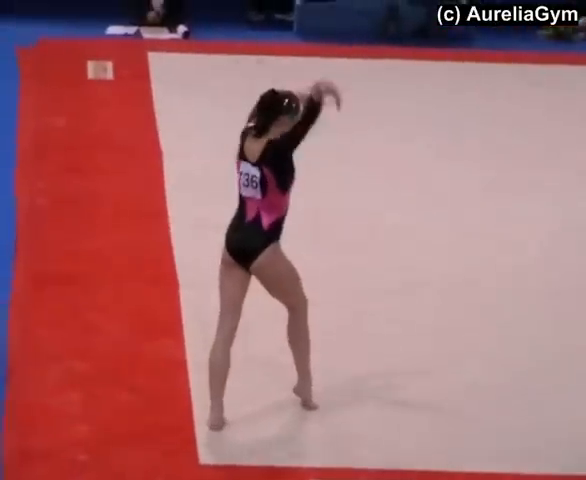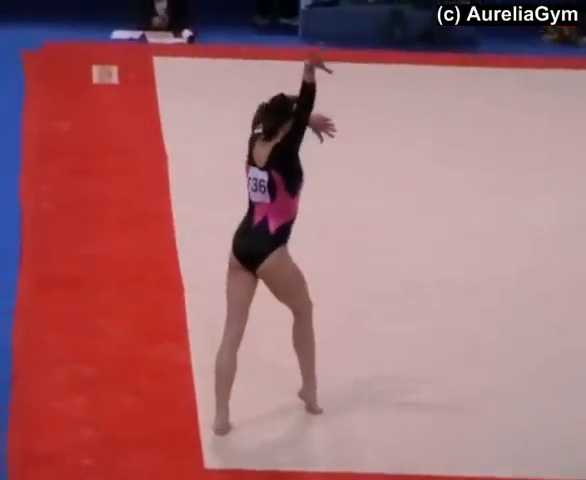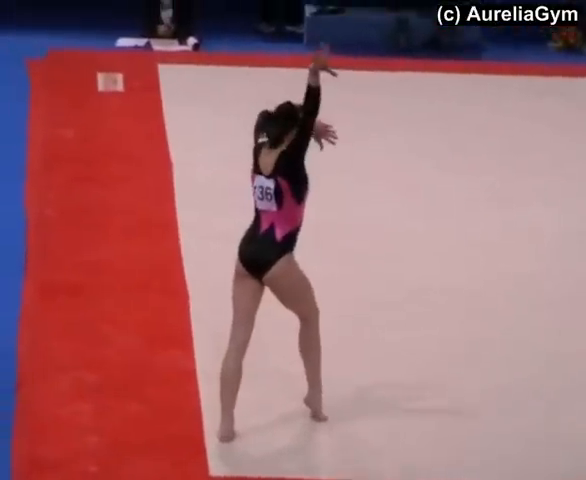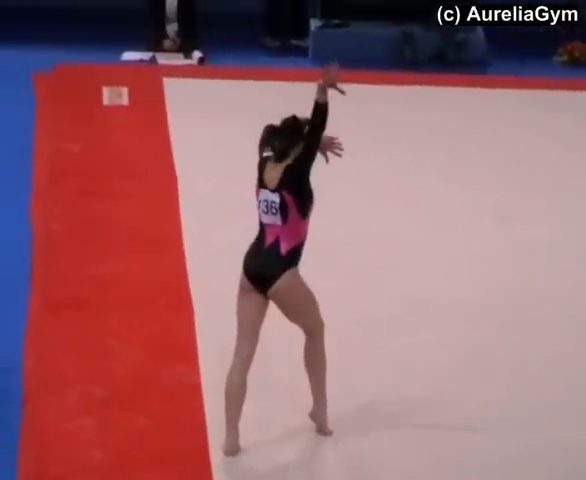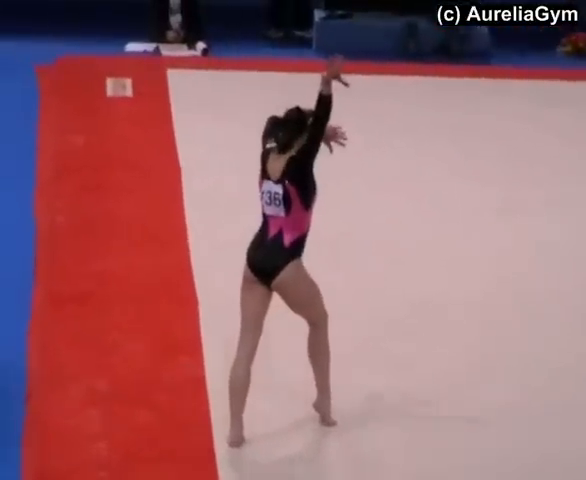
dt=0.2s
person 1, frame 1
left shoulder: (247, 138)
right shoulder: (277, 151)
left elbow: (266, 114)
right elbow: (301, 127)
left wrist: (306, 100)
right wrist: (316, 98)
left hip: (234, 241)
right hip: (262, 247)
left knee: (225, 329)
right knee: (298, 308)
left ankle: (216, 413)
right ankle: (304, 388)
person 1, frame 2
left shoulder: (255, 145)
right shoulder: (285, 152)
left elbow: (265, 113)
right elbow: (301, 113)
left wrist: (307, 118)
right wrist: (309, 74)
left hip: (241, 245)
right hip: (269, 251)
left knee: (232, 332)
right knee: (303, 311)
left ankle: (221, 416)
right ankle: (309, 391)
person 1, frame 3
left shoulder: (260, 152)
right shoulder: (290, 160)
left elbow: (266, 118)
right elbow: (307, 120)
left wrist: (309, 127)
right wrist: (315, 76)
left hip: (247, 253)
right hip: (275, 259)
left knee: (238, 339)
right knee: (309, 317)
left ankle: (226, 423)
right ankle: (315, 397)
person 1, frame 4
left shoulder: (265, 166)
right shoulder: (296, 174)
left elbow: (272, 133)
right elbow: (314, 137)
left wrist: (315, 140)
right wrist: (323, 92)
left hip: (252, 266)
right hip: (280, 272)
left knee: (242, 353)
right knee: (315, 331)
left ankle: (231, 437)
right ankle: (320, 411)
person 1, frame 5
left shoulder: (268, 157)
right shoulder: (299, 165)
left elbow: (277, 125)
right elbow: (319, 128)
left wrist: (318, 131)
right wrist: (327, 84)
left hip: (255, 258)
right hip: (283, 264)
left knee: (246, 345)
right knee: (318, 322)
left ankle: (235, 429)
right ankle: (323, 402)
